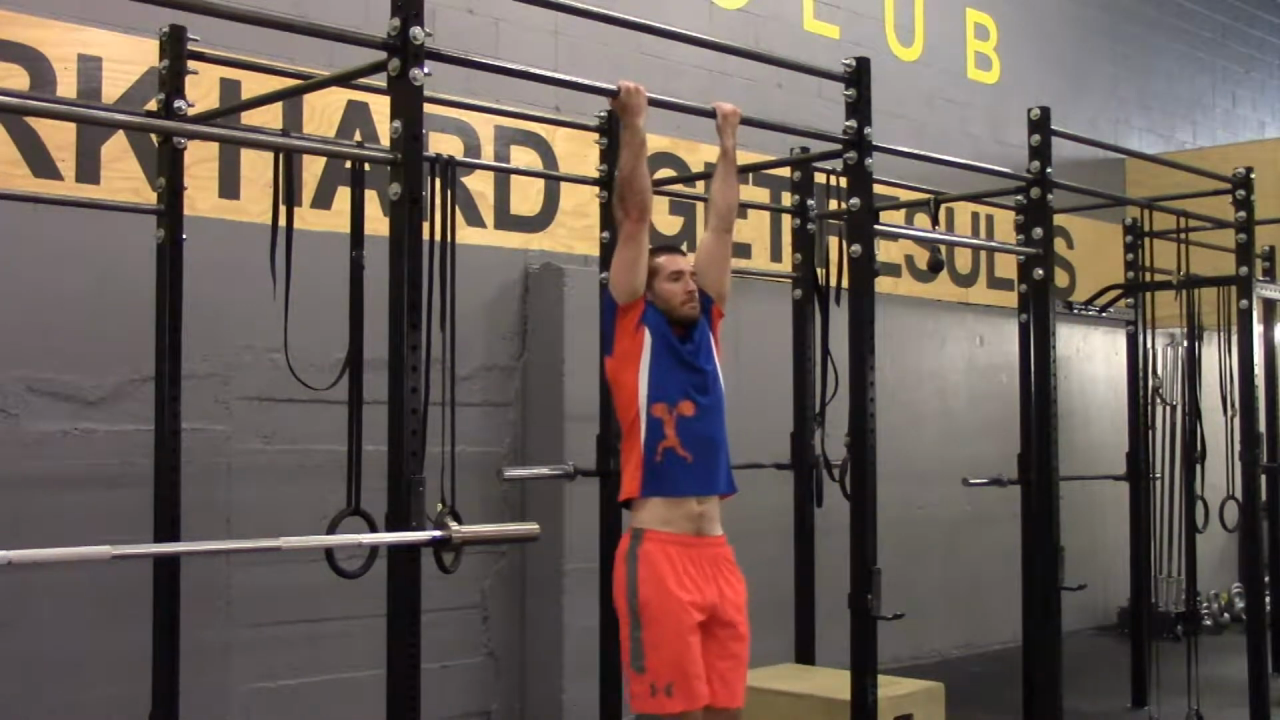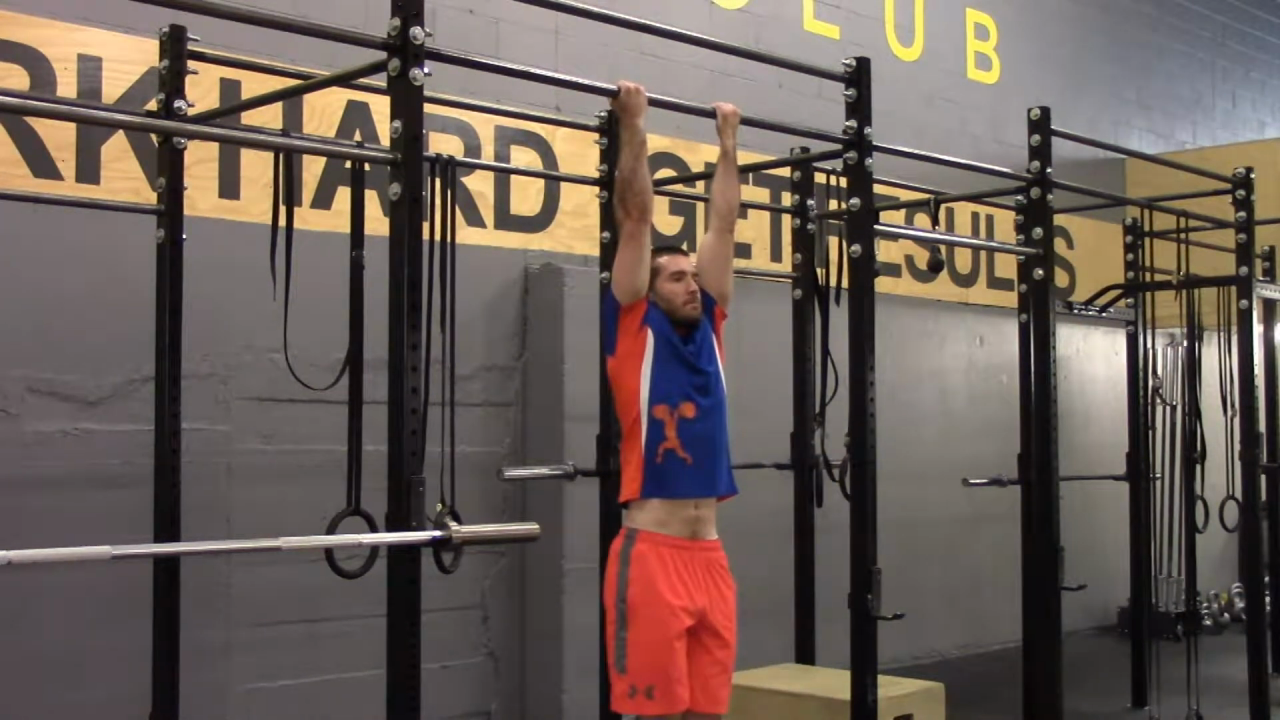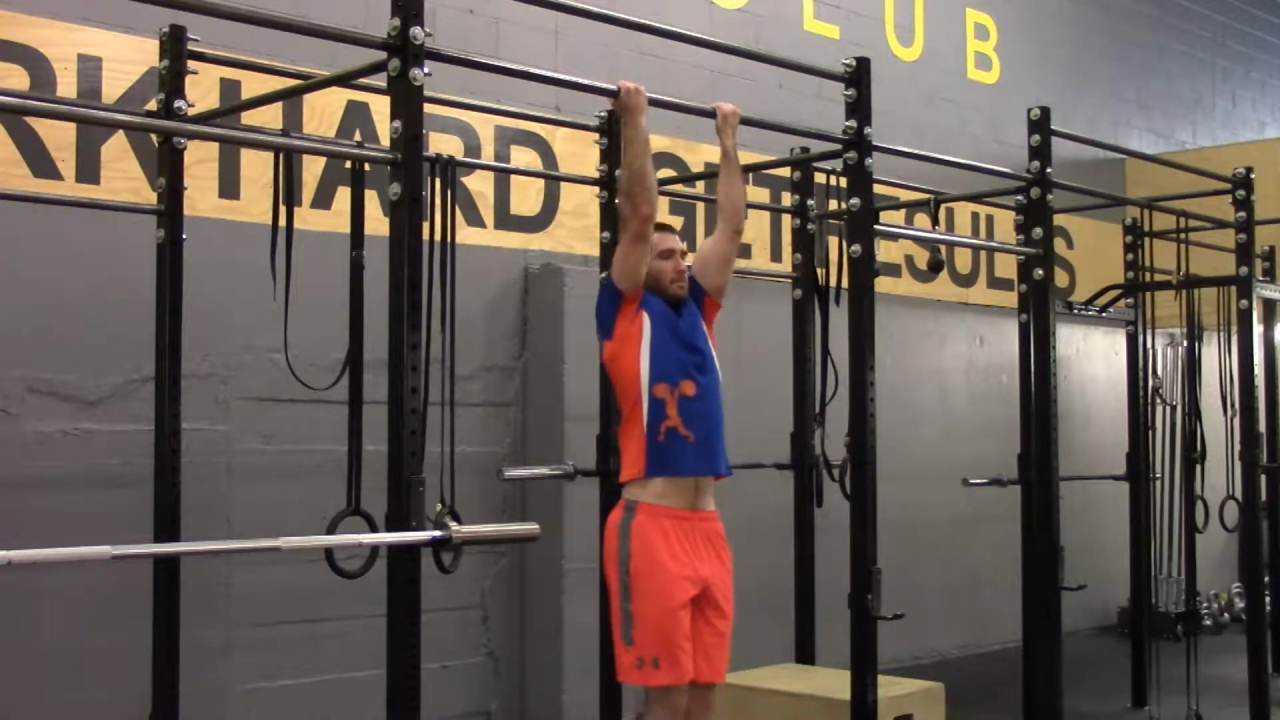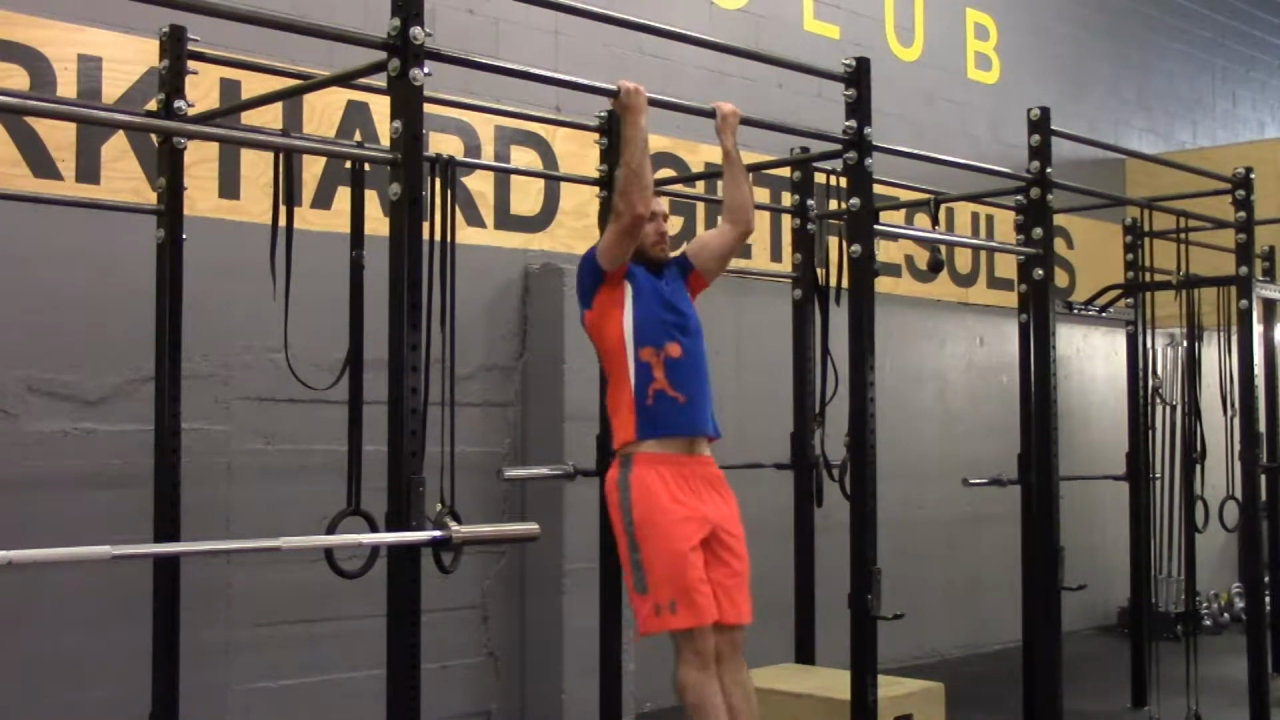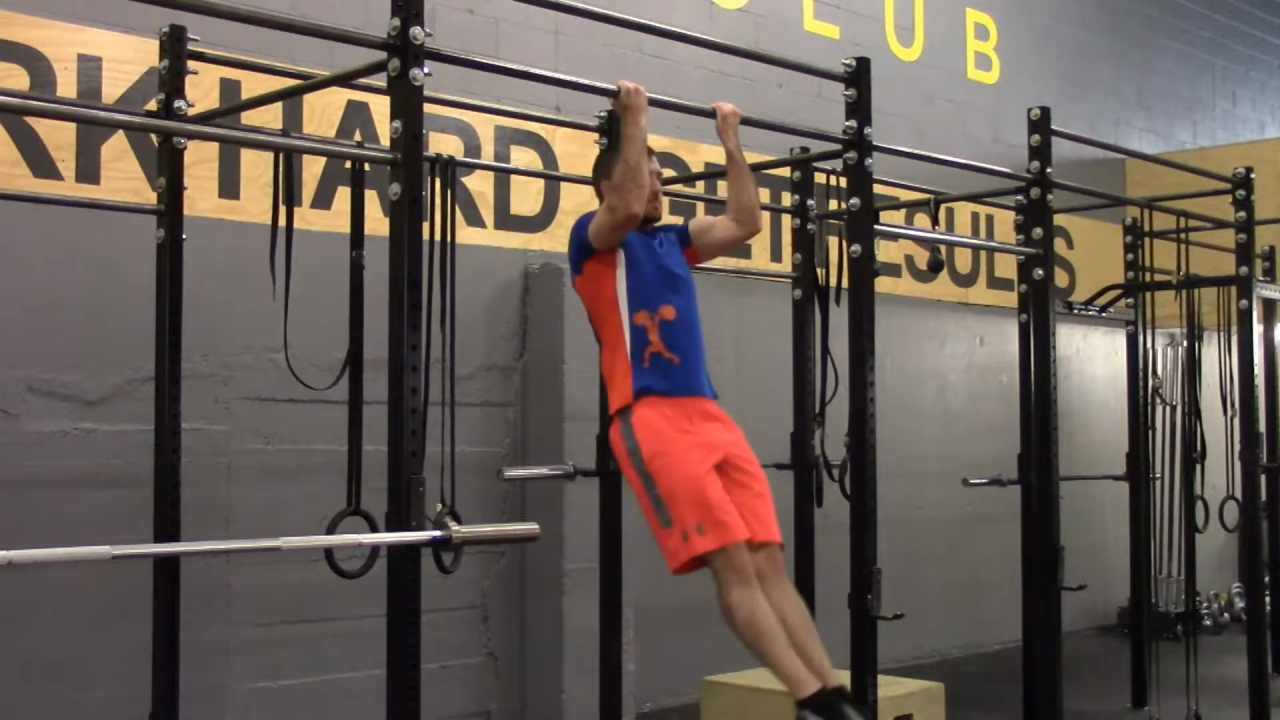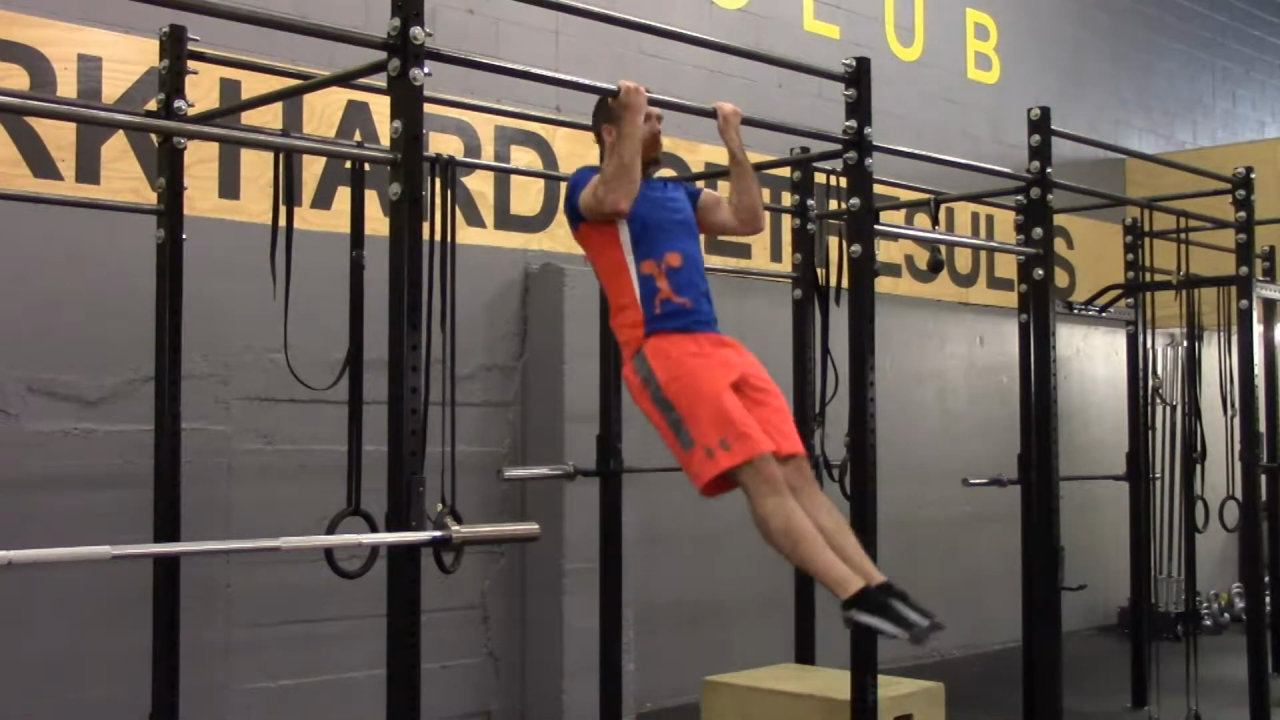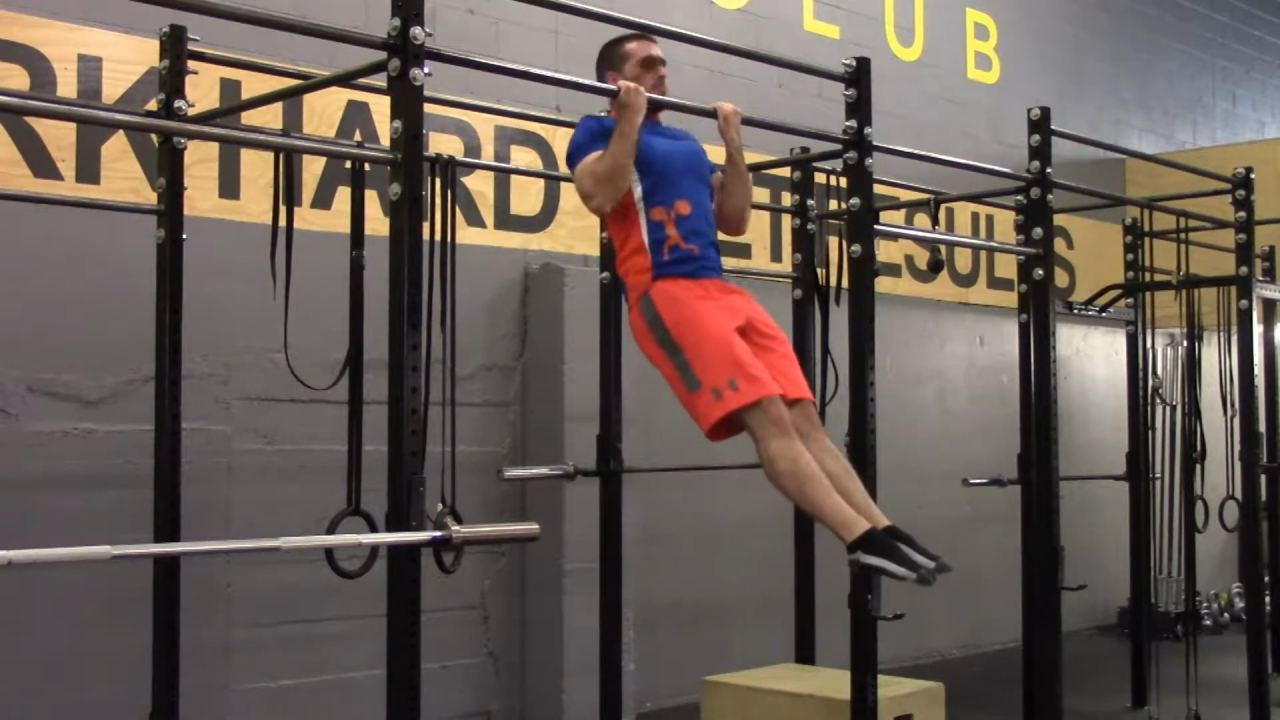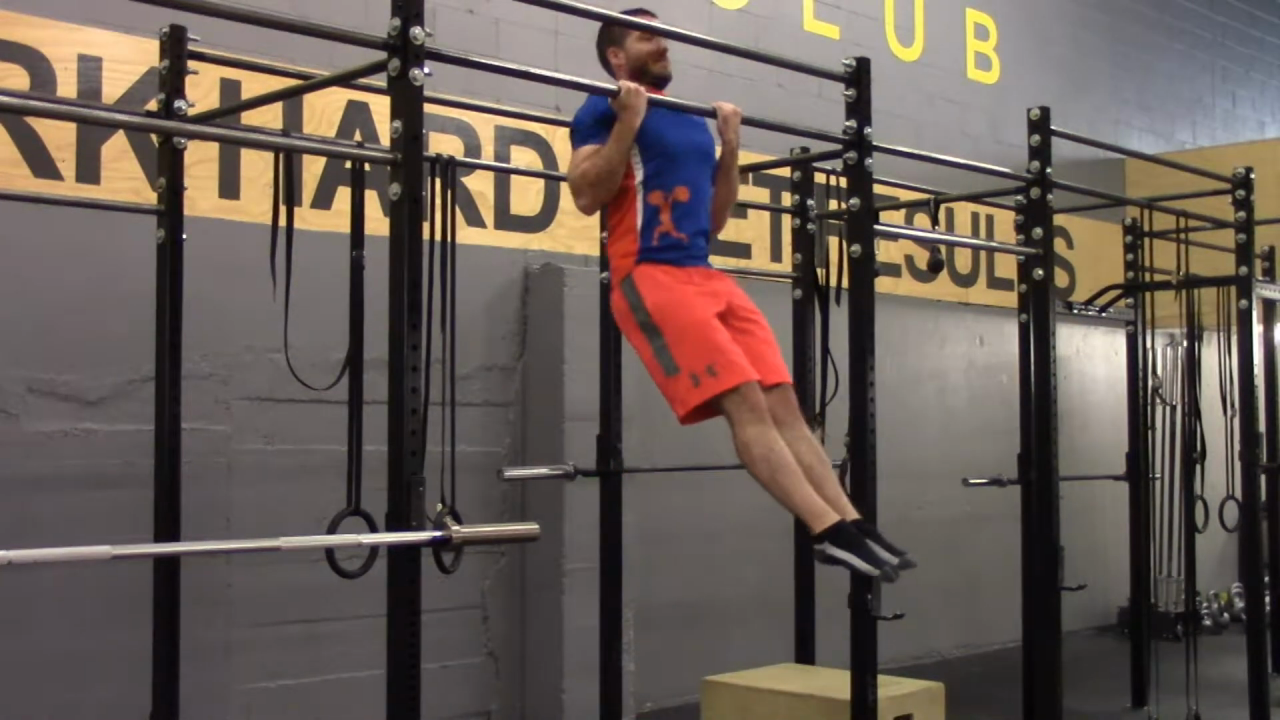
dt=0.3s
person 1, frame 1
left shoulder: (705, 330)
right shoulder: (631, 331)
left elbow: (721, 227)
right elbow: (634, 218)
left wrist: (726, 140)
right wrist: (633, 124)
left hip: (717, 556)
right hip: (657, 556)
person 1, frame 2
left shoulder: (707, 329)
right shoulder: (633, 331)
left elbow: (722, 227)
right elbow: (635, 219)
left wrist: (728, 142)
right wrist: (633, 124)
left hip: (710, 560)
right hip: (650, 559)
person 1, frame 3
left shoulder: (696, 312)
right shoulder: (624, 311)
left elbow: (731, 227)
right elbow: (637, 216)
left wrist: (728, 140)
right wrist: (634, 122)
left hip: (708, 528)
right hip: (650, 528)
person 1, frame 4
left shoulder: (680, 278)
right shoulder: (606, 280)
left elbow: (739, 223)
right elbow: (629, 208)
left wrist: (728, 140)
right wrist: (633, 121)
left hip: (709, 477)
right hip: (649, 479)
left knee: (729, 645)
right knee: (695, 646)
person 1, frame 5
left shoulder: (674, 242)
right shoulder: (596, 237)
left elbow: (745, 223)
right elbow: (625, 211)
left wrist: (729, 143)
right wrist: (632, 121)
left hip: (709, 415)
right hip: (650, 420)
left knee: (770, 563)
right knee: (731, 560)
person 1, frame 6
left shoulder: (676, 191)
right shoulder: (588, 186)
left elbow: (748, 220)
right elbow: (618, 198)
left wrist: (732, 142)
right wrist: (629, 114)
left hip: (720, 345)
right hip: (661, 353)
left knee: (798, 475)
right knee: (762, 475)
left ankle: (877, 587)
right ankle: (854, 597)
person 1, frame 7
left shoulder: (685, 139)
right shoulder: (600, 130)
left elbow: (735, 222)
right elbow: (600, 196)
left wrist: (733, 146)
right wrist: (630, 124)
left hip: (726, 292)
right hip: (665, 294)
left knee: (803, 418)
right knee: (769, 418)
left ankle: (884, 531)
right ankle: (863, 539)
person 1, frame 8
left shoulder: (692, 121)
right shoulder: (604, 110)
right elbow: (586, 197)
left wrist: (729, 145)
right wrist: (628, 121)
left hip: (708, 276)
right hip: (651, 279)
left knee: (783, 405)
right knee: (746, 404)
left ankle: (853, 524)
right ankle: (830, 532)
